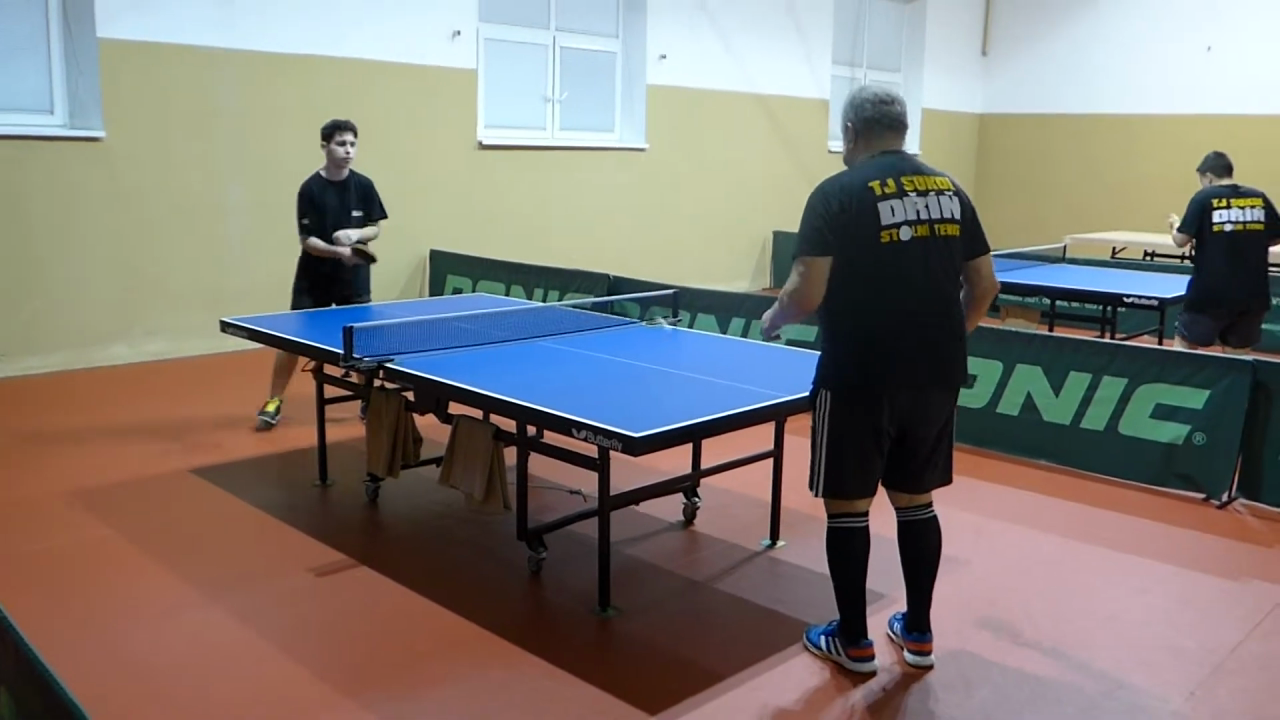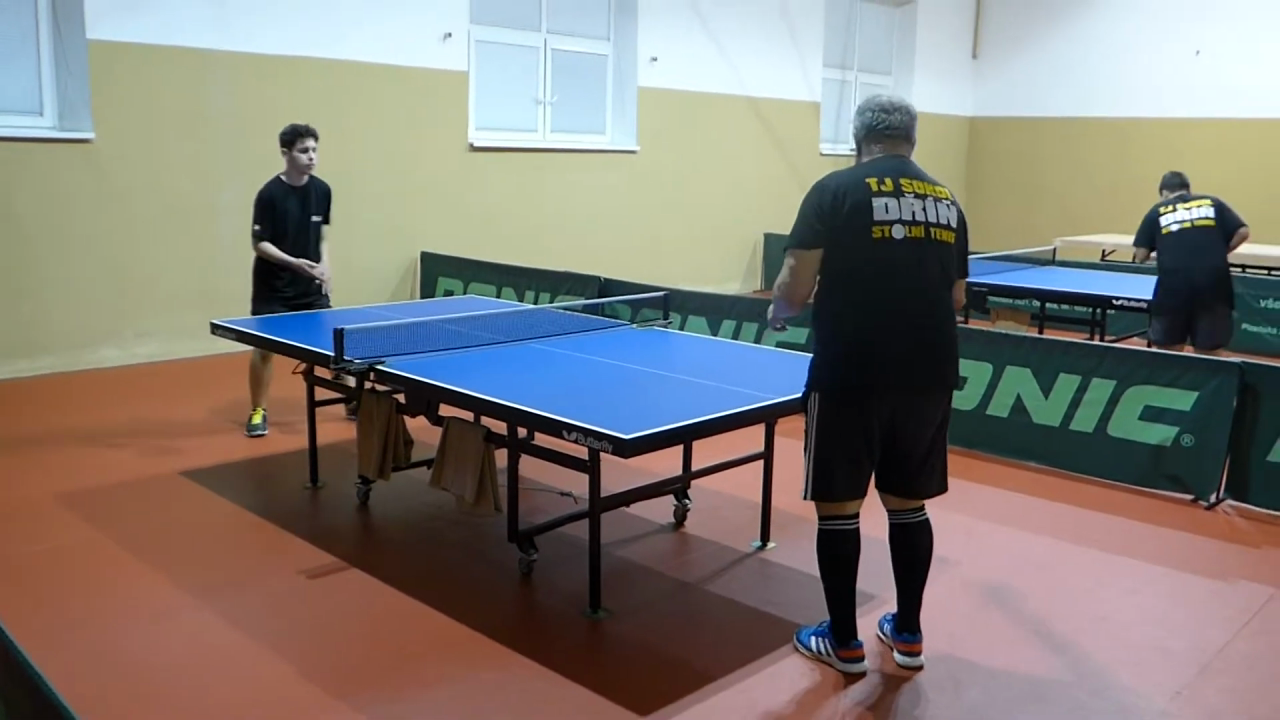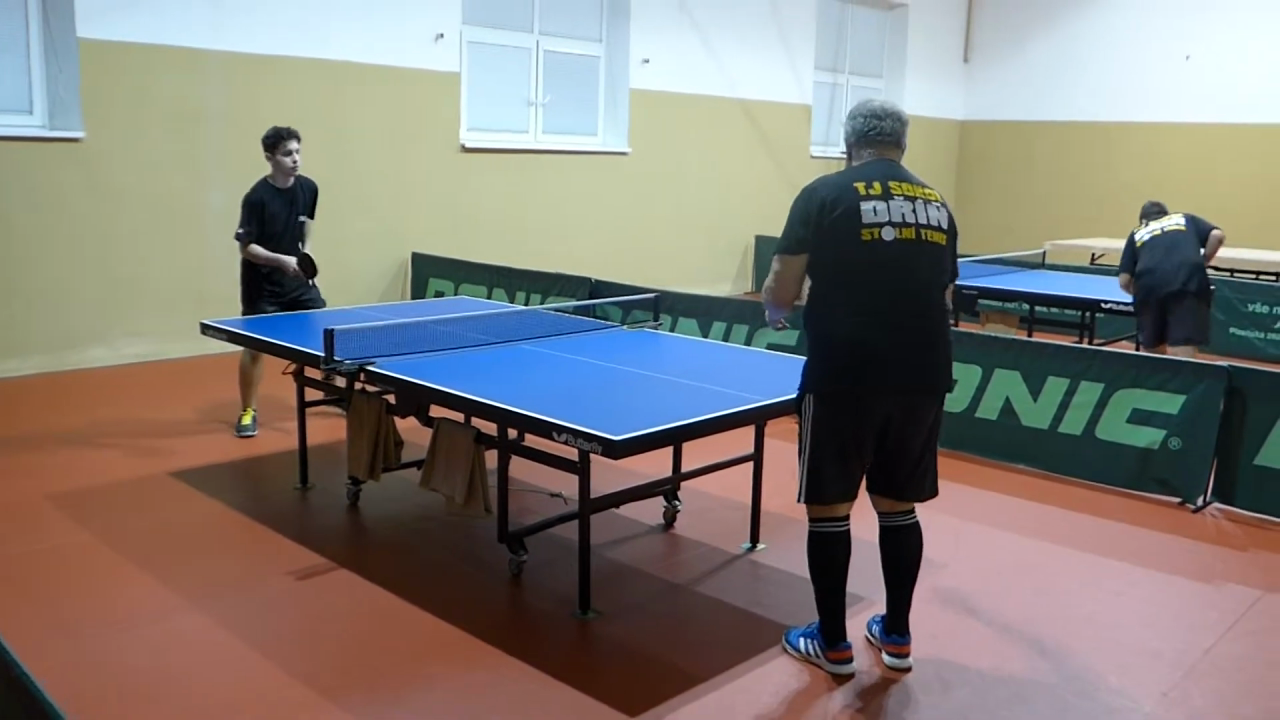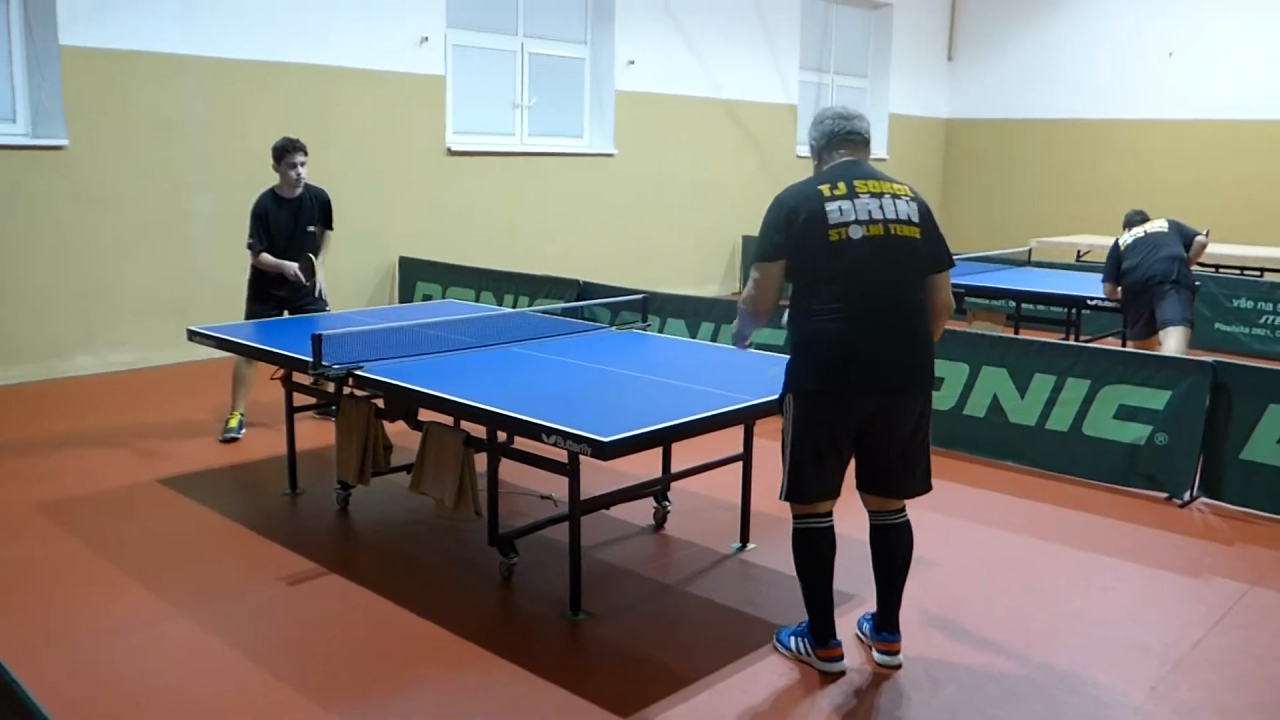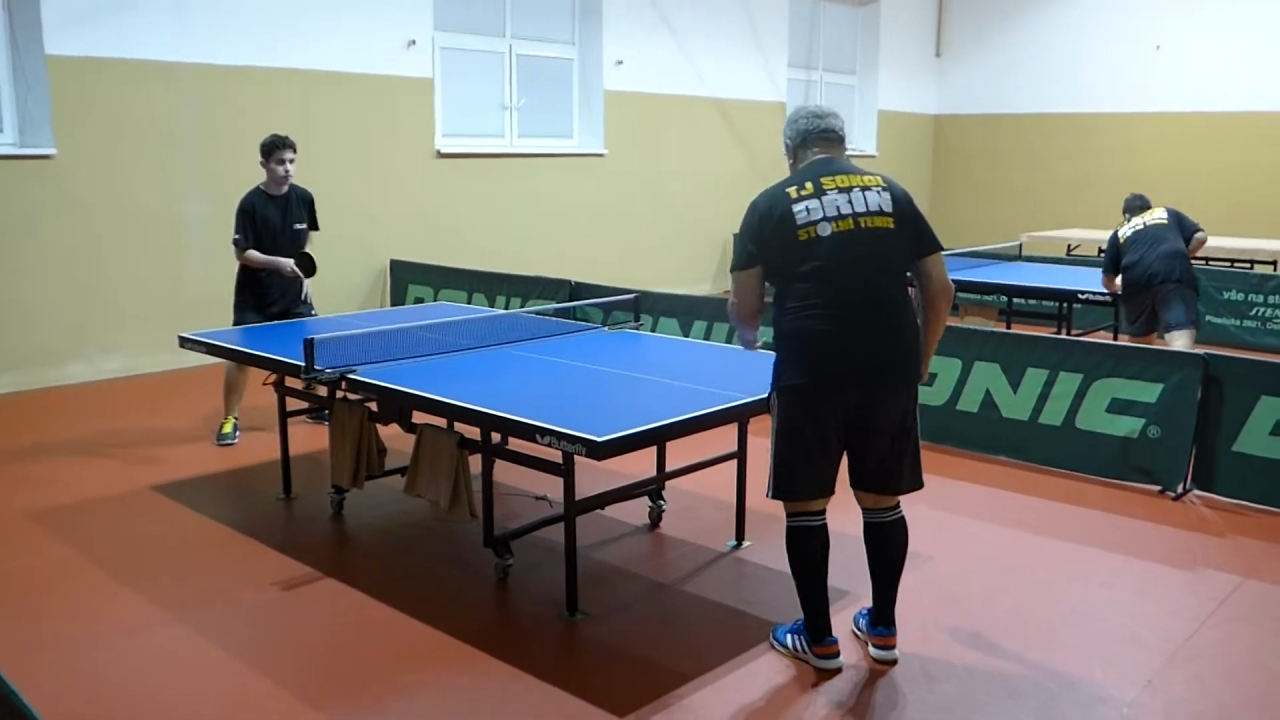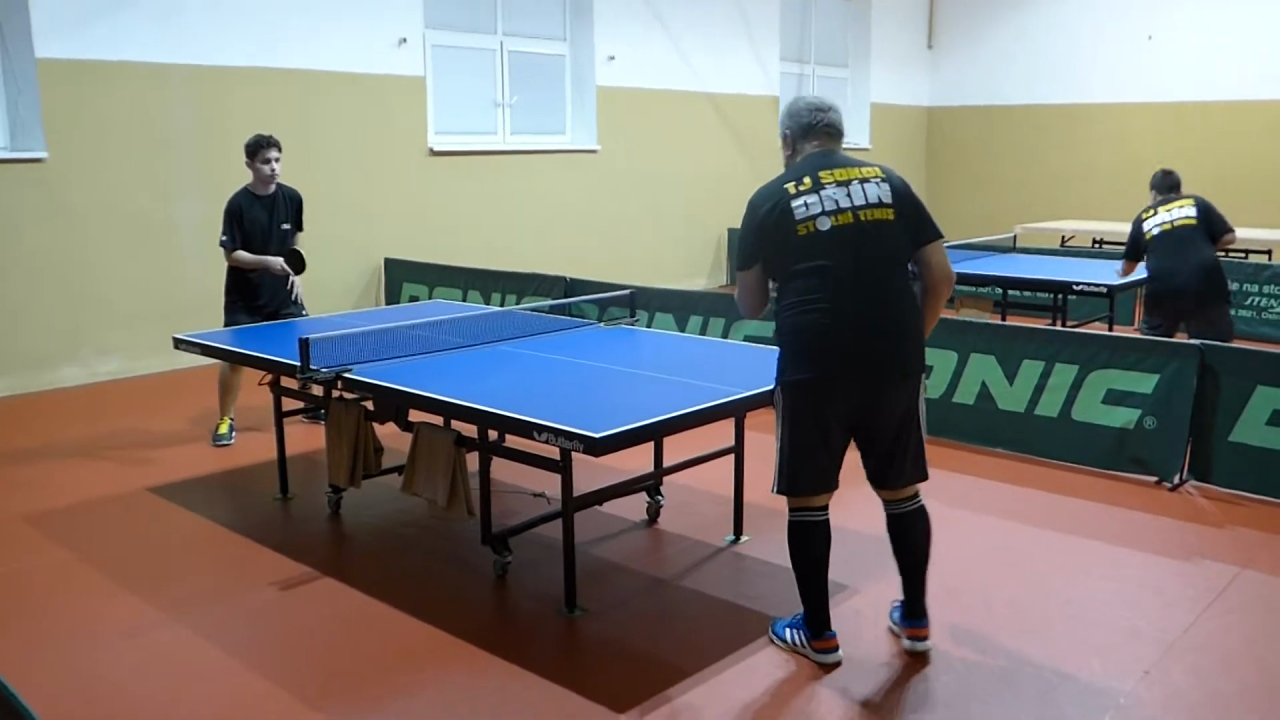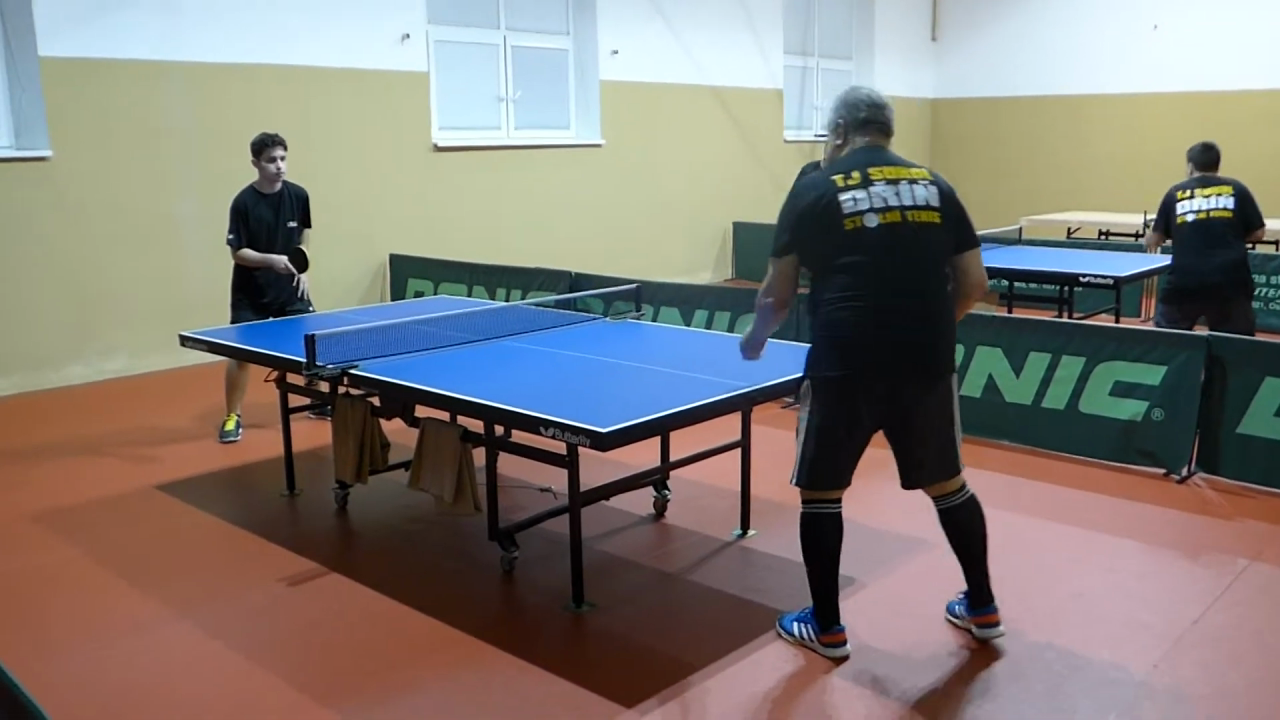
dt=0.3s
person 1, frame 1
left shoulder: (838, 194)
right shoulder: (950, 191)
left elbow: (805, 294)
right elbow: (984, 287)
left wrist: (773, 318)
left hip: (859, 376)
right hip: (935, 375)
left knee: (847, 505)
right knee: (915, 499)
left ankle: (852, 641)
right ankle: (918, 631)
person 1, frame 2
left shoulder: (835, 190)
right shoulder: (947, 202)
left elbow: (795, 287)
left wrist: (777, 313)
left hip: (850, 376)
right hip: (928, 376)
left knee: (838, 506)
right knee: (907, 502)
left ankle: (843, 641)
right ankle: (907, 633)
person 1, frame 3
left shoulder: (825, 195)
right shoulder: (937, 205)
left elbow: (780, 291)
left wrist: (772, 310)
left hip: (844, 375)
right hip: (922, 376)
left knee: (829, 508)
right knee: (898, 505)
left ankle: (832, 642)
right ankle: (896, 634)
person 1, frame 4
left shoulder: (796, 201)
right shoulder: (912, 200)
left elbow: (760, 300)
right elbow: (942, 306)
left wrist: (742, 328)
left hip: (825, 375)
right hip: (905, 376)
left knee: (812, 505)
right knee: (888, 504)
left ankle: (822, 640)
right ankle: (887, 631)
person 1, frame 5
left shoulder: (771, 204)
right shoulder: (891, 193)
left elbow: (744, 310)
right elbow: (940, 290)
left wrist: (750, 334)
right wrist: (922, 359)
left hip: (810, 373)
right hip: (890, 369)
left knee: (805, 504)
right knee: (882, 500)
left ankle: (818, 638)
right ankle: (883, 627)
person 1, frame 6
left shoulder: (769, 200)
right shoulder: (890, 183)
left elbow: (750, 304)
right elbow: (940, 277)
left wrist: (790, 289)
right wrist: (912, 338)
left hip: (813, 368)
right hip: (893, 363)
left knee: (808, 499)
right knee: (900, 492)
left ankle: (818, 632)
right ankle: (914, 618)
person 1, frame 7
left shoulder: (813, 191)
right shoulder: (934, 186)
left elbow: (777, 292)
right elbow: (974, 285)
left wrist: (758, 330)
left hip: (844, 364)
right hip: (926, 364)
left knee: (819, 491)
right knee: (947, 485)
left ankle: (826, 625)
right ankle: (983, 607)
person 2, frame 1
left shoulder: (364, 186)
right shoulder: (310, 189)
left elbow: (375, 228)
right elbow: (307, 241)
left wrist: (355, 234)
right wrist: (337, 253)
left hip: (354, 279)
right hip: (314, 279)
left ankle: (369, 401)
right ankle: (273, 402)
person 2, frame 2
left shoulder: (321, 190)
right shoulder: (269, 194)
right elbow: (259, 244)
left wrist: (324, 262)
right wrist: (293, 262)
left hip: (311, 284)
right hip: (273, 285)
right knee: (264, 347)
left ankle: (353, 401)
right ankle: (258, 411)
person 2, frame 3
left shoulder: (308, 188)
right shoulder: (256, 197)
right elbow: (246, 248)
left wrist: (304, 256)
right wrist: (280, 260)
left hip: (296, 278)
right hip: (261, 283)
right knee: (254, 347)
right ankle: (248, 411)
person 2, frame 4
left shoulder: (319, 198)
right shoulder: (264, 205)
left elbow: (325, 233)
right elbow: (257, 255)
left wrist: (319, 268)
right wrist: (285, 266)
left hip: (305, 284)
right hip: (267, 287)
left ankle: (325, 402)
right ankle: (236, 414)
person 2, frame 5
left shoulder: (304, 198)
right shoulder: (251, 203)
right elbow: (242, 253)
left wrist: (305, 272)
right wrist: (277, 262)
left hip: (293, 291)
right hip: (255, 294)
left ankle: (316, 406)
right ankle: (230, 419)
person 2, frame 6
left shoulder: (292, 198)
right shoulder: (238, 204)
right elbow: (231, 255)
left wrist: (294, 271)
right wrist: (266, 261)
left hip: (283, 291)
right hip: (245, 295)
left ankle: (311, 406)
right ankle: (226, 420)
person 2, frame 7
left shoulder: (298, 196)
right shoulder: (243, 202)
right elbow: (237, 253)
left wrist: (301, 268)
right wrist: (271, 260)
left hip: (289, 287)
right hip: (251, 291)
right ankle: (232, 417)
person 3, frame 1
left shoulder: (1203, 198)
right shoulder: (1259, 198)
left elbow: (1180, 240)
left wrist: (1176, 226)
left hip: (1209, 291)
right hip: (1250, 292)
left knee: (1184, 348)
right knee: (1237, 355)
person 3, frame 2
left shoulder: (1157, 211)
right shoulder: (1212, 203)
left elbow: (1140, 256)
right elbow: (1242, 232)
left wrist: (1159, 249)
right wrist: (1217, 252)
left hip: (1173, 288)
right hip: (1213, 286)
right knee: (1210, 356)
person 3, frame 3
left shoulder: (1136, 234)
right shoulder: (1186, 219)
left elbow: (1124, 281)
right elbow: (1217, 235)
left wrist: (1137, 292)
right wrist: (1203, 262)
left hip: (1149, 284)
right hip: (1188, 283)
left knee: (1155, 354)
right knee: (1184, 356)
person 3, frame 4
left shoulder: (1120, 241)
right shoulder: (1169, 224)
left elbow: (1108, 289)
right elbow: (1201, 241)
left wrist: (1121, 295)
left hip: (1135, 282)
right hip: (1171, 277)
left knee: (1144, 348)
right knee: (1174, 344)
person 3, frame 5
left shoulder: (1120, 231)
right shoulder: (1169, 213)
left elbow: (1107, 280)
right elbow: (1200, 238)
left wrist: (1114, 288)
left hip: (1136, 278)
right hip: (1173, 273)
left knee: (1141, 346)
right knee: (1181, 343)
person 3, frame 6
left shoulder: (1143, 217)
right shoulder: (1197, 203)
left elbow: (1128, 266)
right elbow: (1229, 237)
left wrist: (1123, 273)
left hip: (1162, 288)
right hip: (1204, 283)
person 3, frame 7
left shoulder: (1175, 192)
right shoulder: (1236, 189)
left elbow: (1153, 240)
right elbow: (1257, 234)
left wrist: (1150, 241)
left hip: (1185, 282)
right hip: (1230, 282)
